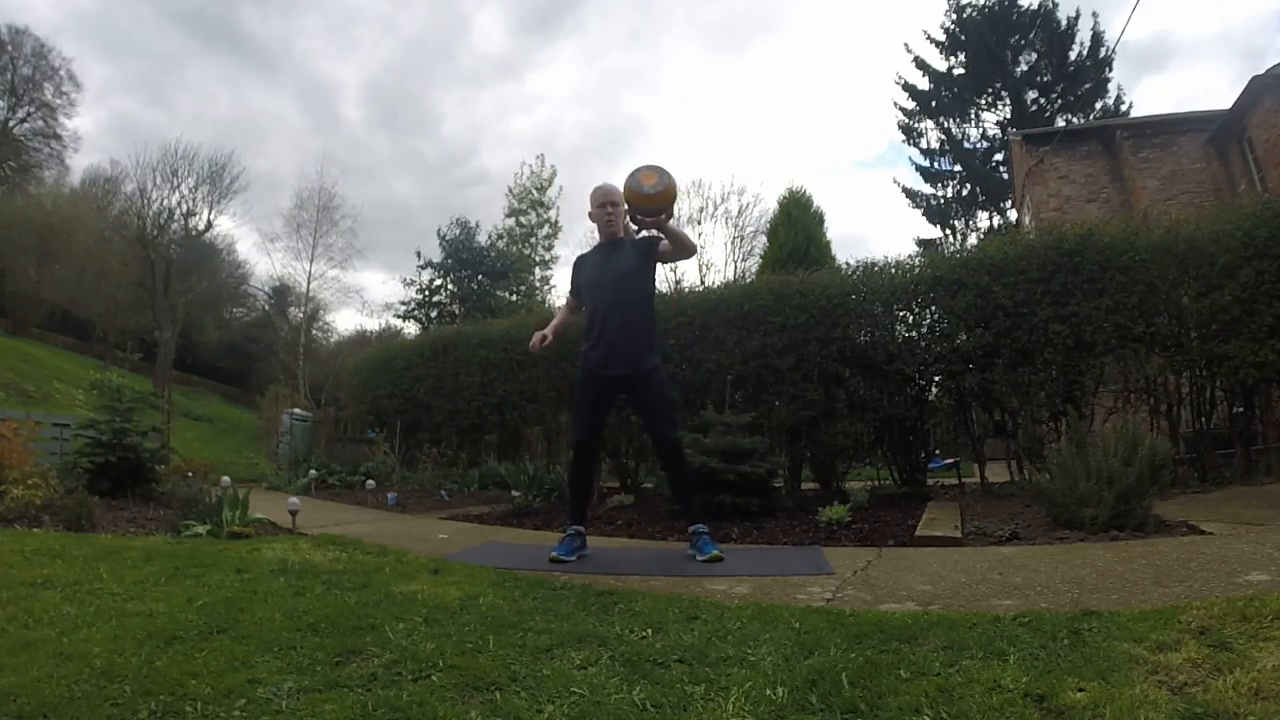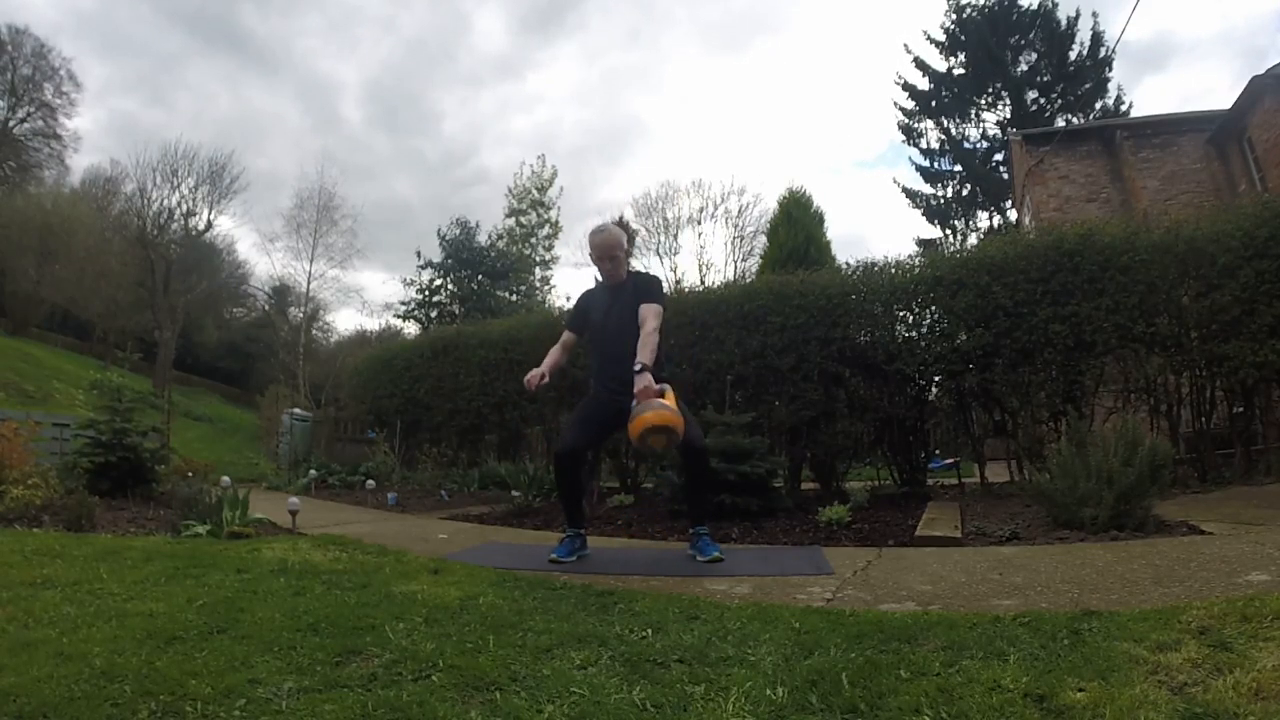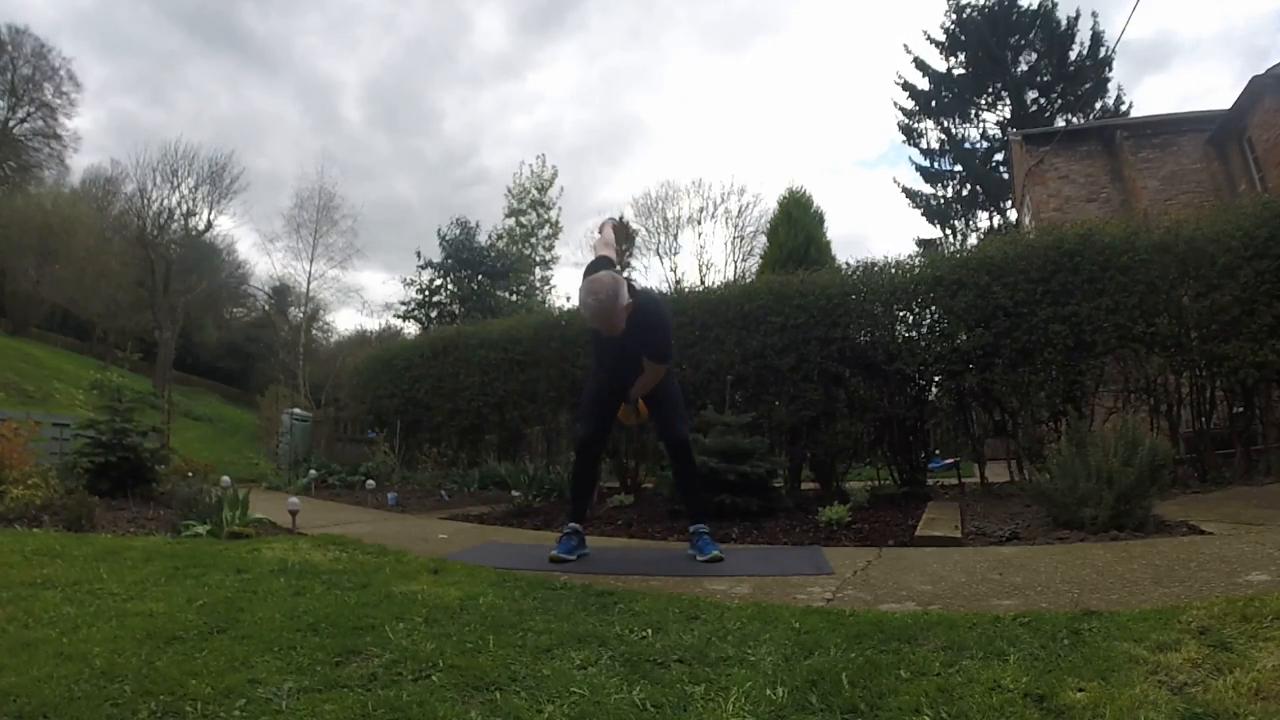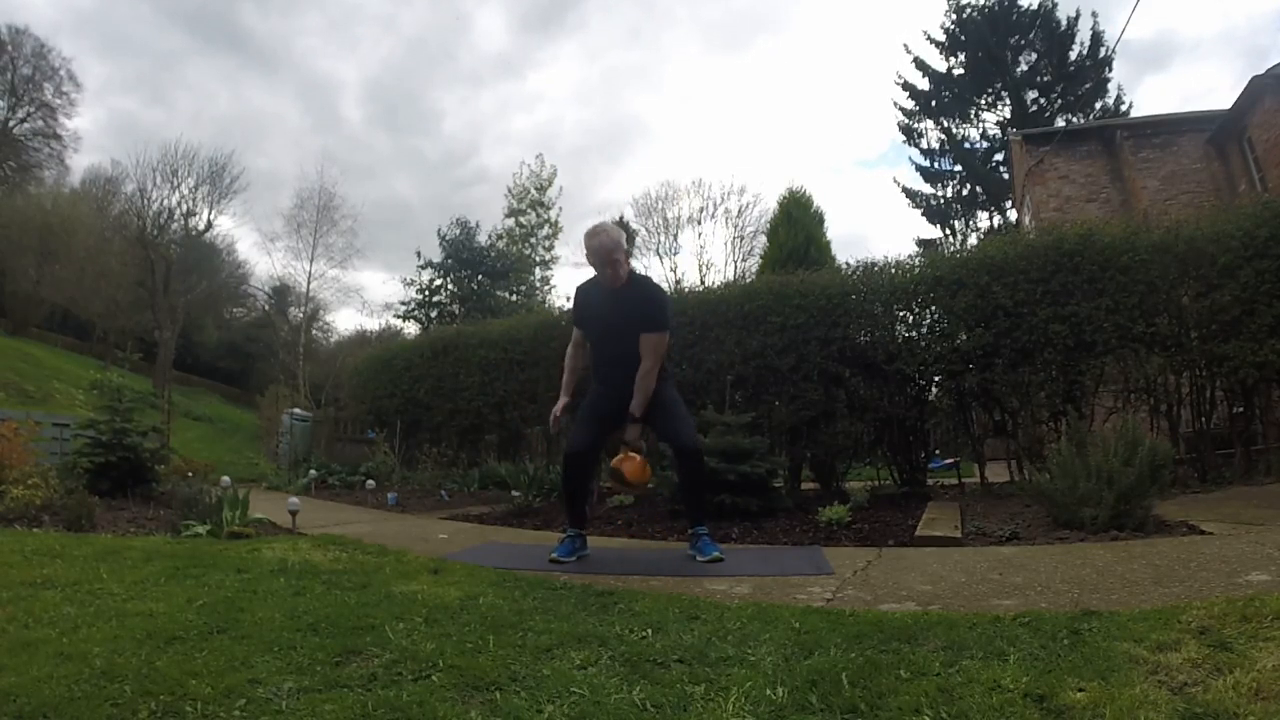
dt=0.4s
person 1, frame 1
left shoulder: (643, 247)
right shoulder: (584, 263)
left elbow: (688, 250)
right elbow: (572, 305)
left wrist: (662, 224)
right wrist: (550, 329)
left hip: (641, 365)
right hip: (596, 368)
left knee: (668, 444)
right knee: (583, 446)
left ankle: (697, 530)
right ankle: (576, 532)
person 1, frame 2
left shoulder: (646, 285)
right shoulder: (588, 301)
left elbow: (650, 328)
right elbow: (564, 346)
left wrist: (643, 370)
right wrist: (543, 370)
left hip: (647, 385)
right hip: (605, 396)
left knee: (696, 447)
right knee: (566, 452)
left ankle: (699, 534)
right ankle: (575, 534)
person 1, frame 3
left shoulder: (654, 314)
right shoulder: (595, 284)
left elbow: (654, 374)
right elbow: (605, 247)
left wrist: (630, 398)
right wrist: (607, 226)
left hip: (650, 373)
right hip: (606, 373)
left knee: (678, 441)
right knee: (587, 443)
left ankle: (699, 532)
right ankle: (574, 531)
person 1, frame 4
left shoulder: (650, 294)
right shoulder: (585, 294)
left elbow: (651, 363)
right elbow: (577, 345)
left wrist: (636, 419)
right wrist: (564, 396)
left hip: (652, 388)
right hip: (606, 390)
left knee: (689, 447)
right knee: (575, 453)
left ankle: (699, 533)
right ankle: (575, 534)
